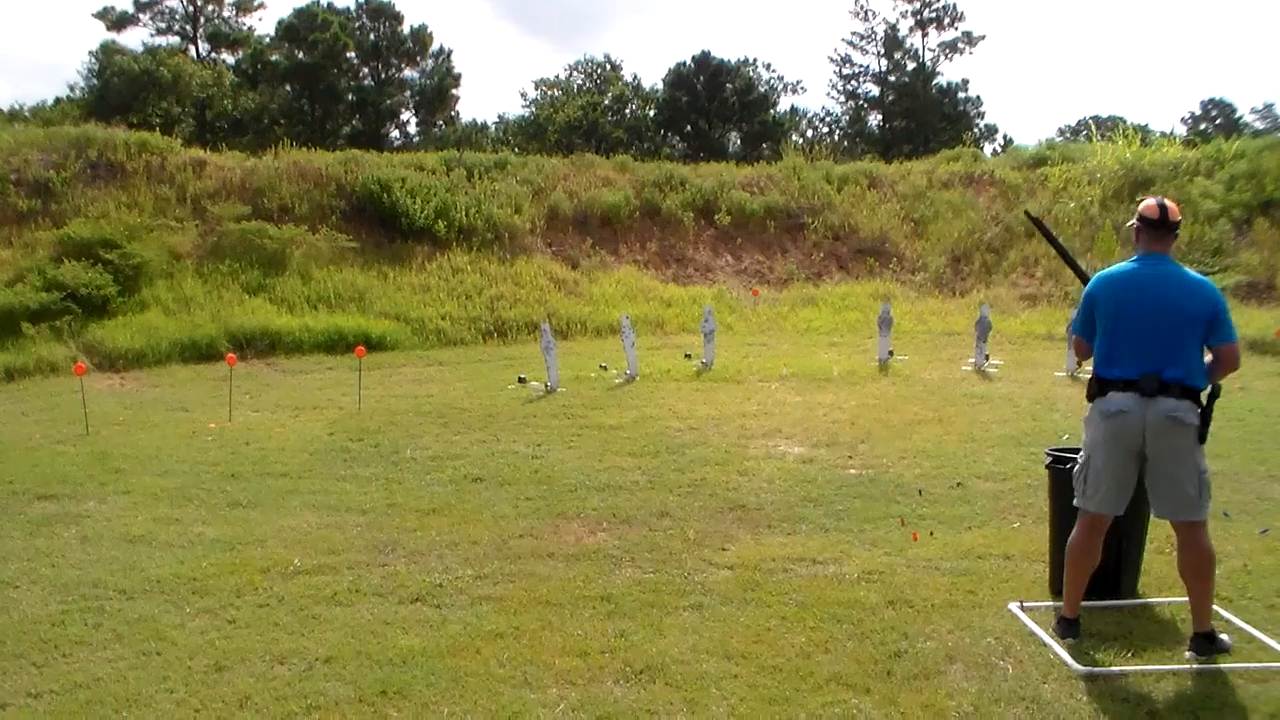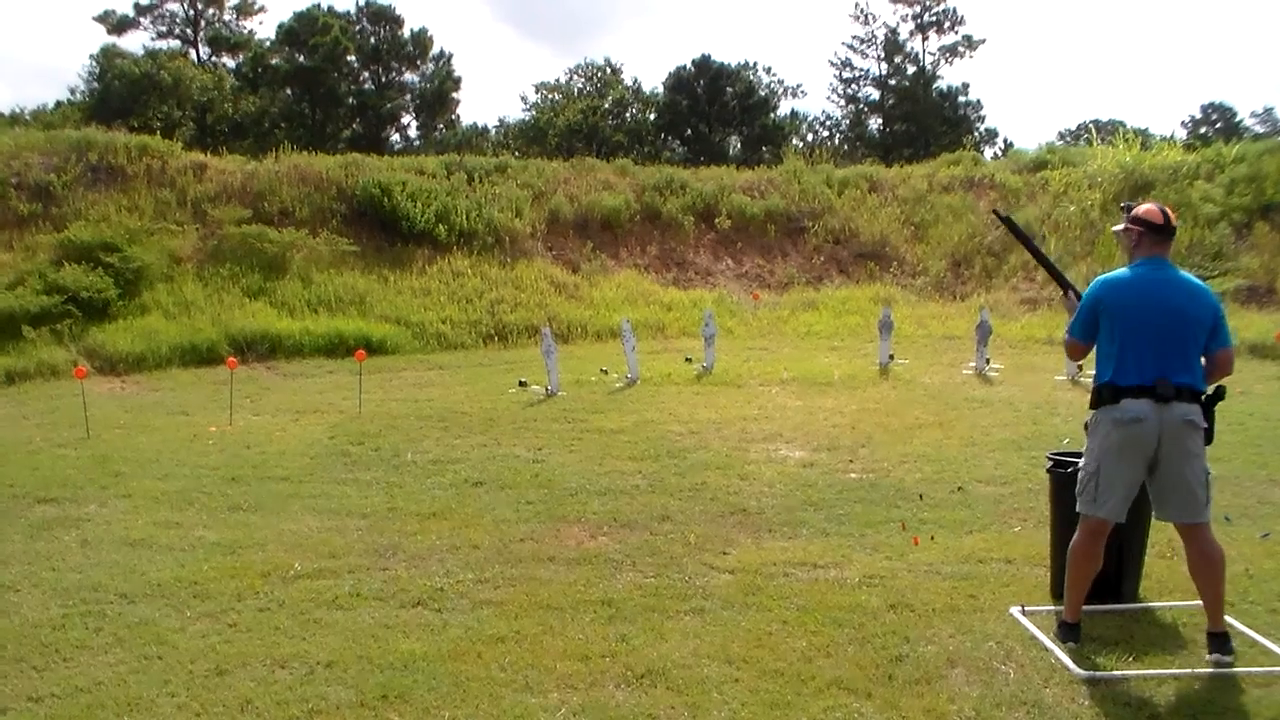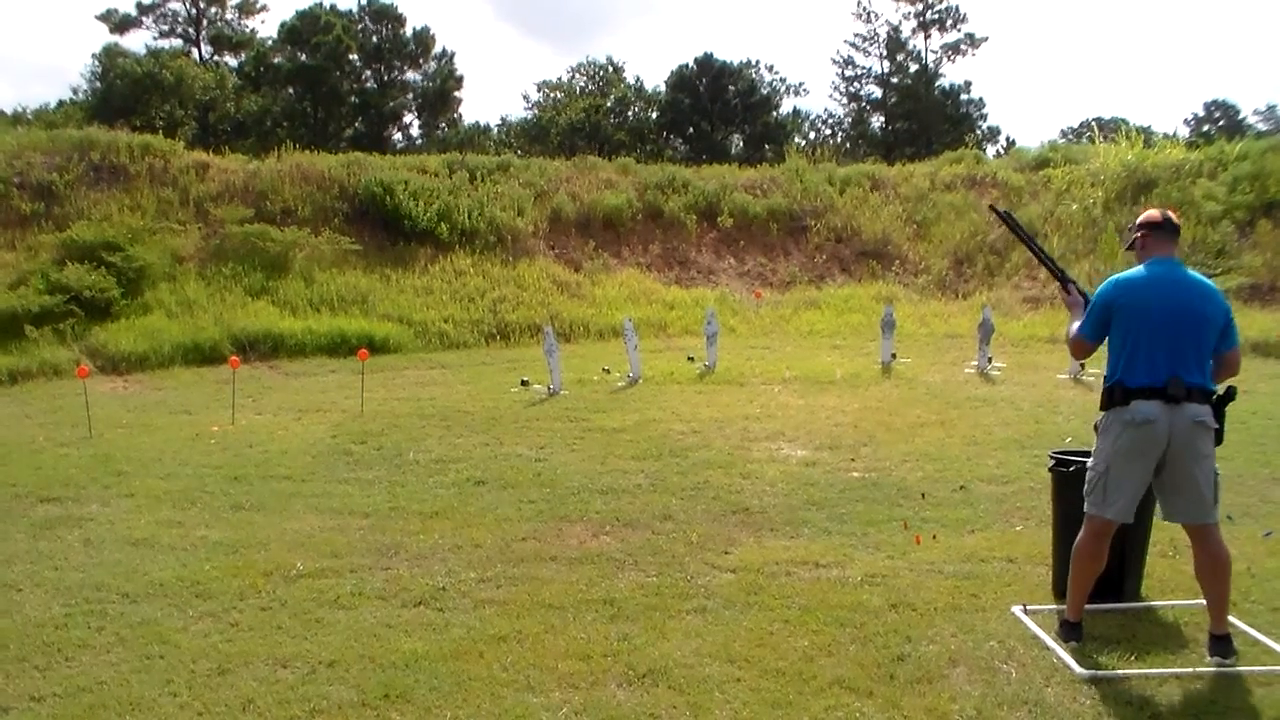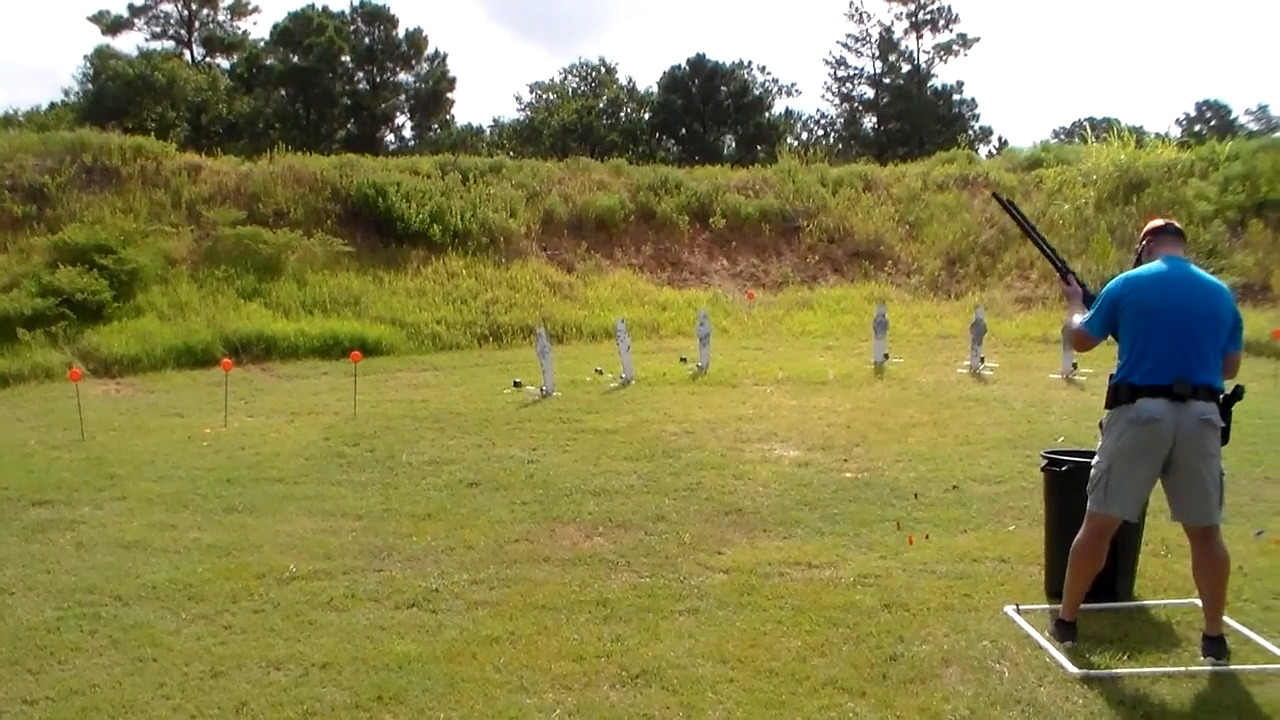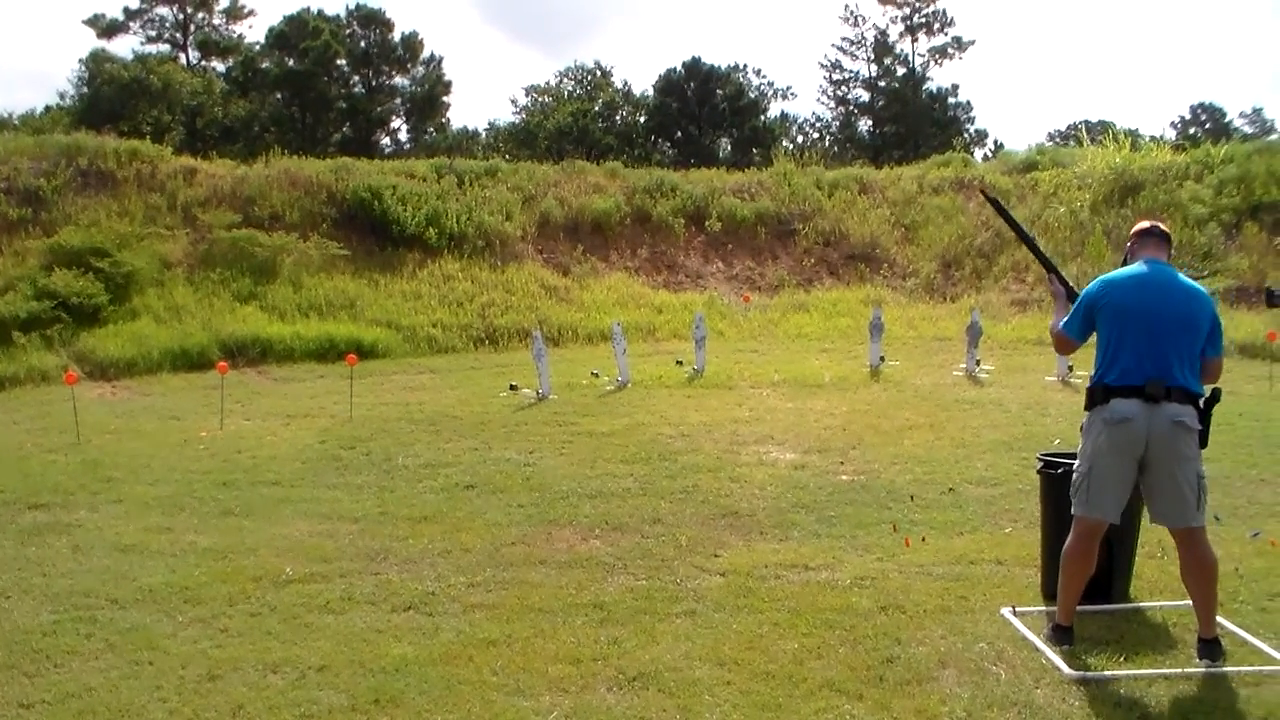
dt=0.3s
person 1, frame 1
left shoulder: (1104, 283)
right shoulder: (1202, 290)
left elbow: (1081, 350)
right elbow: (1229, 360)
left hip: (1114, 408)
right hip: (1174, 413)
left knee: (1091, 520)
right knee: (1191, 527)
left ankle: (1068, 618)
right ankle: (1202, 634)
person 1, frame 2
left shoulder: (1106, 288)
right shoulder: (1202, 294)
left elbow: (1074, 351)
right elbow: (1223, 365)
left wrist: (1074, 312)
left hip: (1121, 415)
right hip: (1182, 417)
left knee: (1093, 524)
right knee: (1197, 528)
left ankle: (1069, 623)
right ankle: (1218, 636)
person 1, frame 3
left shoulder: (1119, 287)
right shoulder: (1212, 294)
left elbow: (1079, 349)
right elbow: (1229, 366)
left wrist: (1075, 311)
left hip: (1133, 415)
right hip: (1192, 418)
left knee: (1098, 524)
right knee: (1204, 529)
left ankle: (1071, 622)
right ankle: (1220, 637)
person 1, frame 4
left shoulder: (1129, 284)
right shoulder: (1221, 293)
left elbow: (1081, 340)
right elbow: (1231, 365)
left wrist: (1075, 303)
left hip: (1139, 413)
right hip: (1199, 417)
left knee: (1100, 522)
right knee: (1205, 530)
left ankle: (1065, 621)
right ankle: (1214, 637)
person 1, frame 5
left shoulder: (1106, 287)
right shoulder: (1199, 297)
left elbow: (1063, 343)
right elbow: (1212, 371)
left wrist: (1059, 301)
left hip: (1116, 416)
right hip: (1176, 419)
left knee: (1087, 526)
right knee: (1190, 532)
left ankle: (1063, 625)
right ankle: (1209, 638)
